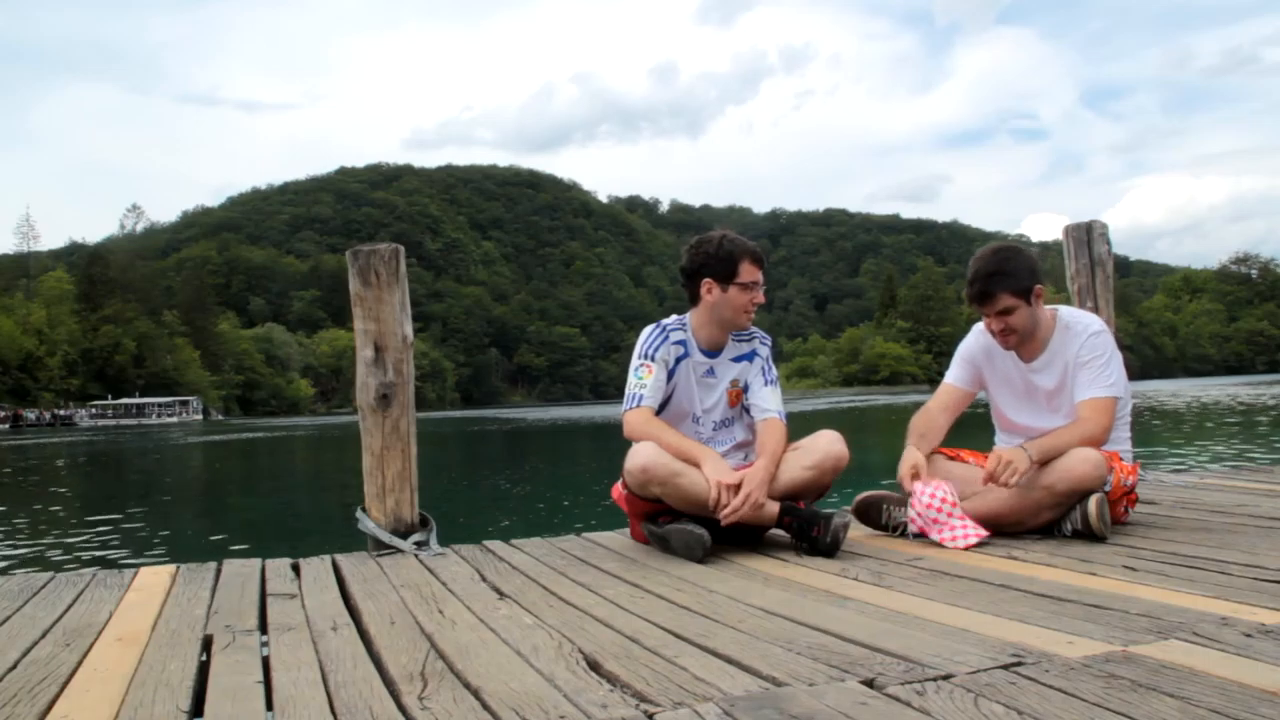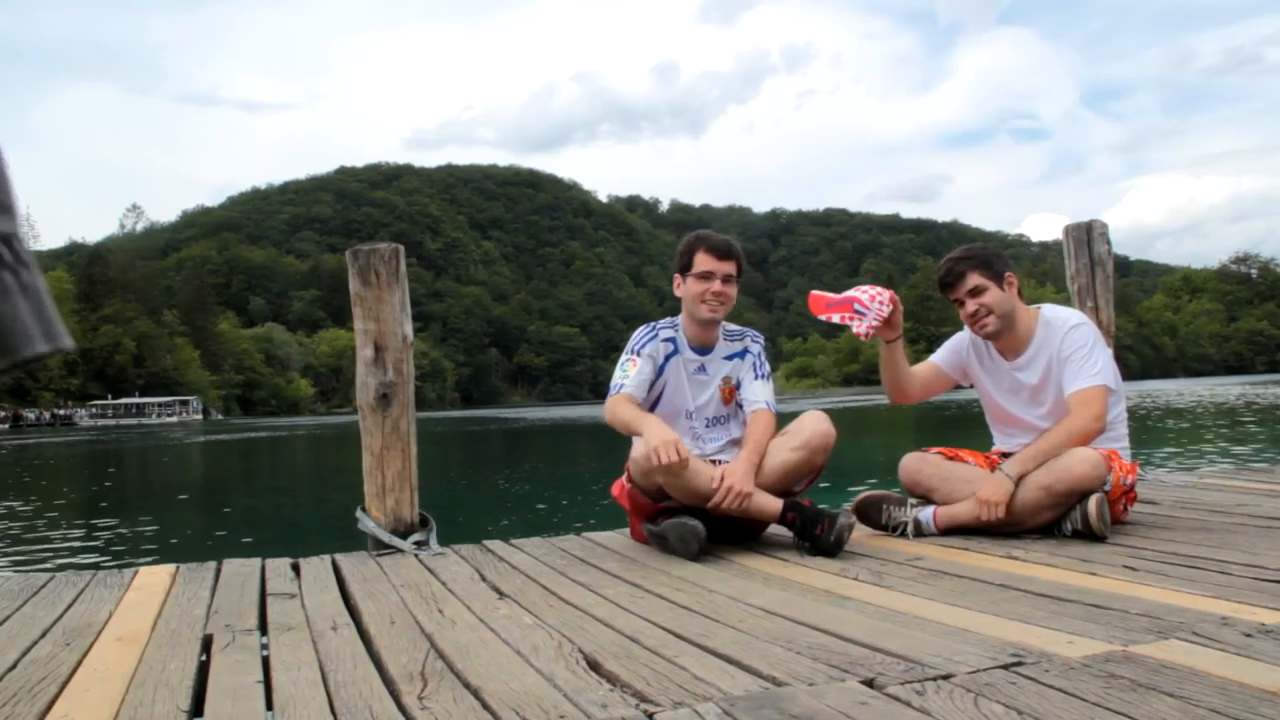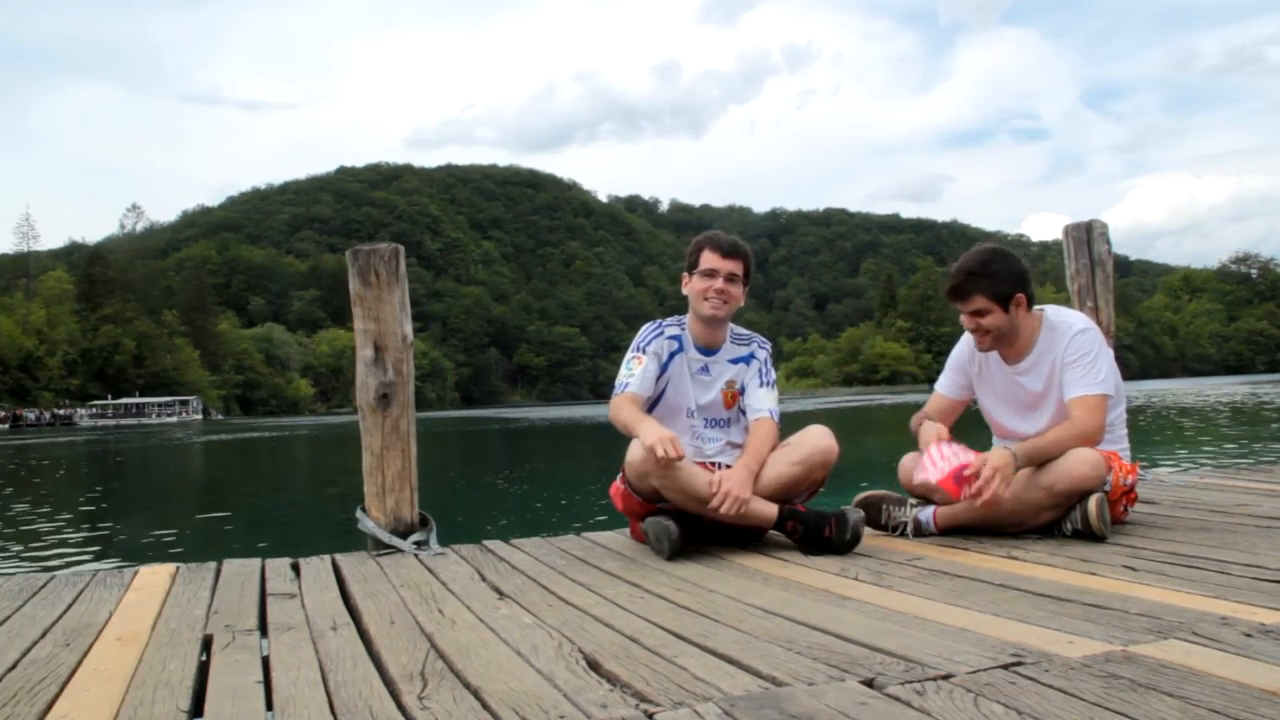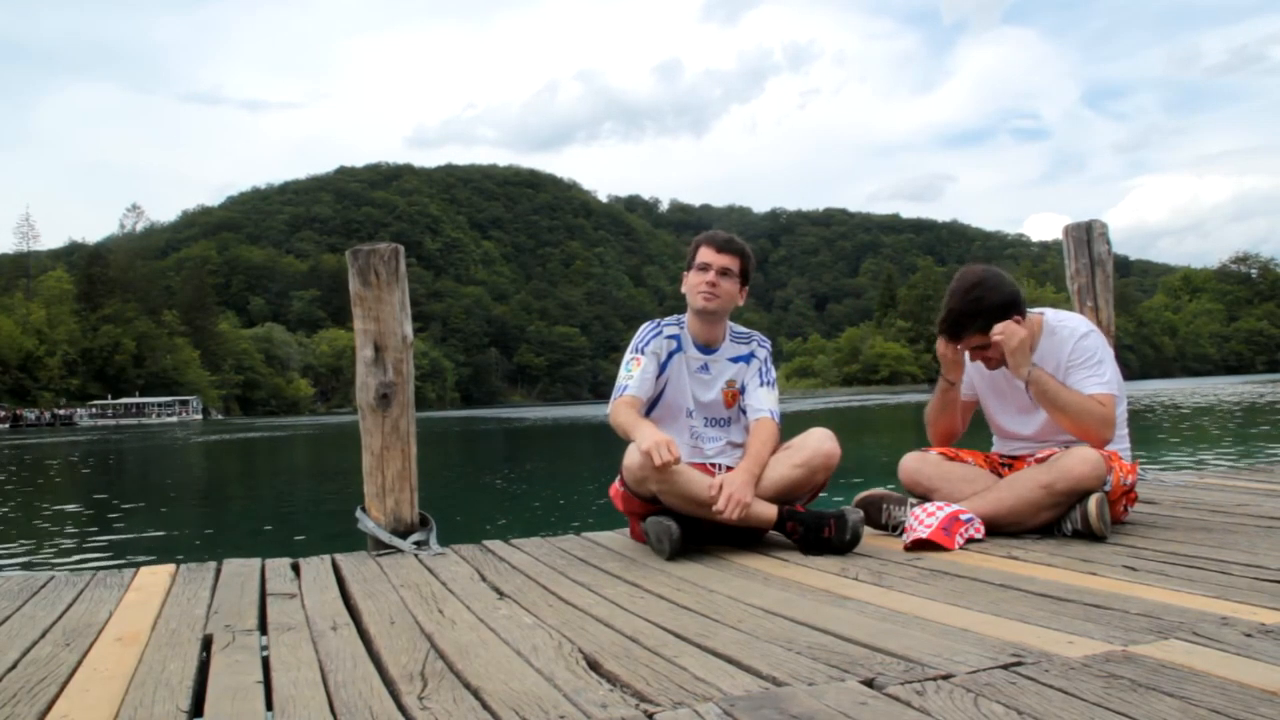
dt=1s
person 1, frame 1
left shoulder: (755, 345)
right shoulder: (660, 338)
left elbow: (771, 419)
right elbow: (635, 422)
left wrist: (761, 471)
right wrist: (708, 459)
left hip: (738, 479)
right hip: (673, 483)
left knee: (831, 447)
right knee: (643, 461)
left ankle: (687, 519)
right ankle: (793, 518)
person 1, frame 2
left shoulder: (748, 345)
right shoulder: (651, 339)
left elbow: (761, 413)
right elbow: (615, 407)
left wrist: (745, 463)
right wrist: (651, 425)
left hip: (732, 479)
right hip: (670, 485)
left knee: (817, 427)
right knee: (648, 453)
left ankle: (692, 519)
right ankle: (796, 516)
person 1, frame 3
left shoulder: (754, 350)
right shoulder: (657, 337)
left elbow: (764, 421)
right elbow: (621, 406)
left wrist: (743, 471)
right wrist: (647, 426)
left hip: (732, 483)
right hip: (666, 489)
left knee: (820, 443)
right knee: (644, 455)
left ankle: (686, 522)
right ankle: (795, 522)
person 1, frame 4
left shoulder: (754, 349)
right shoulder: (656, 337)
left elbow: (765, 421)
right elbow: (621, 408)
left wrist: (745, 475)
right wrist: (645, 430)
left hip: (732, 479)
right hip: (667, 482)
left knee: (822, 445)
right knee: (641, 460)
left ankle: (687, 523)
right ankle: (793, 521)
person 2, frame 1
left shoulder: (1087, 334)
right shoulder: (980, 341)
left elbow: (1095, 428)
right elbow: (939, 411)
left wrist: (1028, 452)
right wrist: (913, 449)
left hip: (1095, 468)
right hip: (1013, 467)
left knee: (1083, 465)
right knee: (919, 466)
right ankle: (1057, 512)
person 2, frame 2
left shoulder: (1071, 329)
right shoulder: (968, 345)
left elbow: (1089, 421)
right elbow: (904, 392)
left wrist: (1009, 473)
right wrist: (891, 338)
left hip: (1096, 466)
right hip: (1014, 466)
left knee: (1082, 465)
right knee: (914, 467)
left ankle: (926, 518)
right ankle: (1058, 511)
person 2, frame 3
left shoulder: (1075, 334)
right shoulder: (971, 347)
left elbow: (1087, 429)
right elbow: (929, 416)
left wrist: (1014, 457)
right wrist: (927, 427)
left hip: (1092, 467)
right hip: (1012, 470)
left knee: (1083, 467)
right knee: (912, 466)
left ankle: (926, 518)
right ankle: (1058, 512)
person 2, frame 4
left shoulder: (1076, 337)
right shoulder: (970, 351)
left elbow: (1101, 432)
right elbow: (941, 438)
left wrist: (1026, 370)
right wrist: (950, 377)
right hip: (1012, 469)
left knee: (1085, 465)
right knee: (915, 465)
right ankle: (1062, 514)
